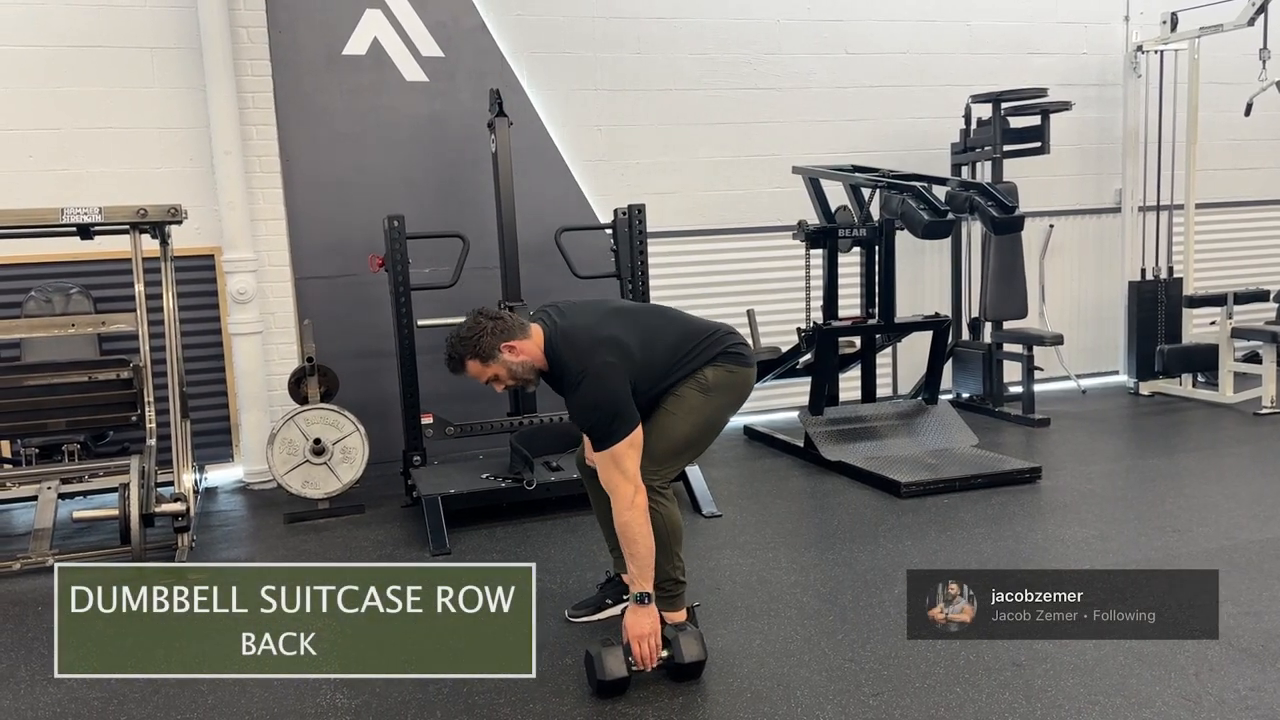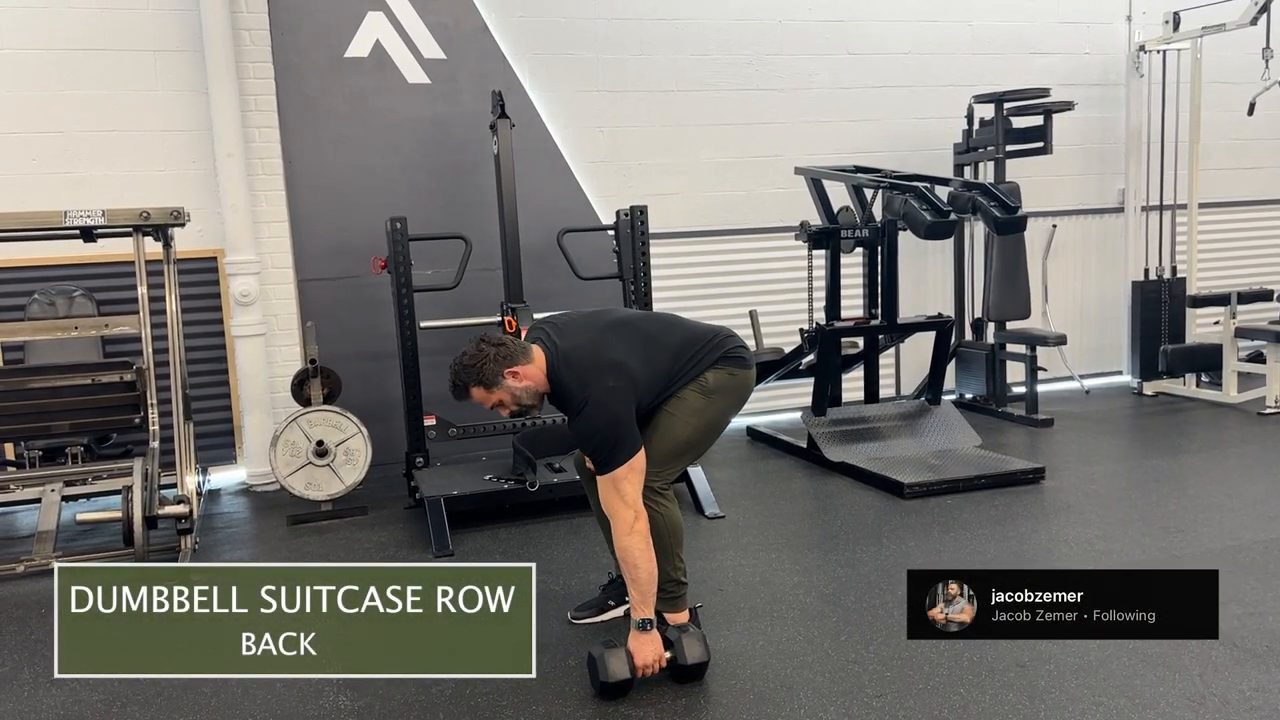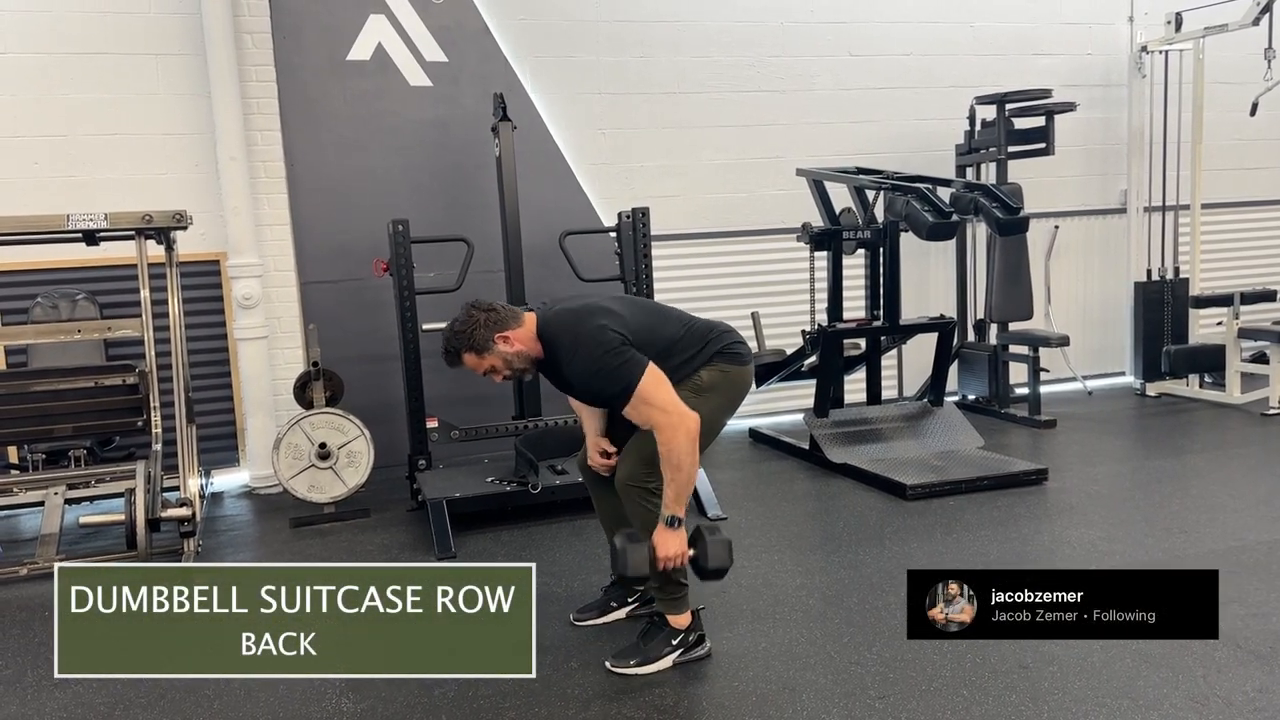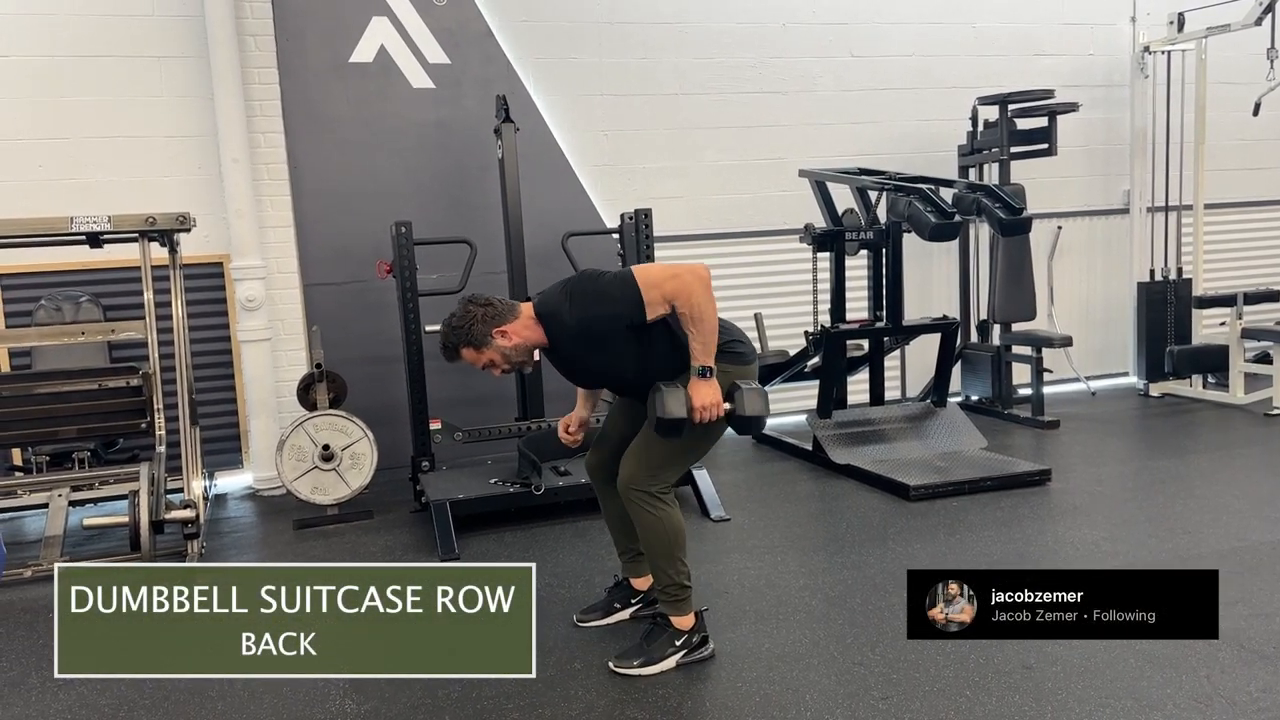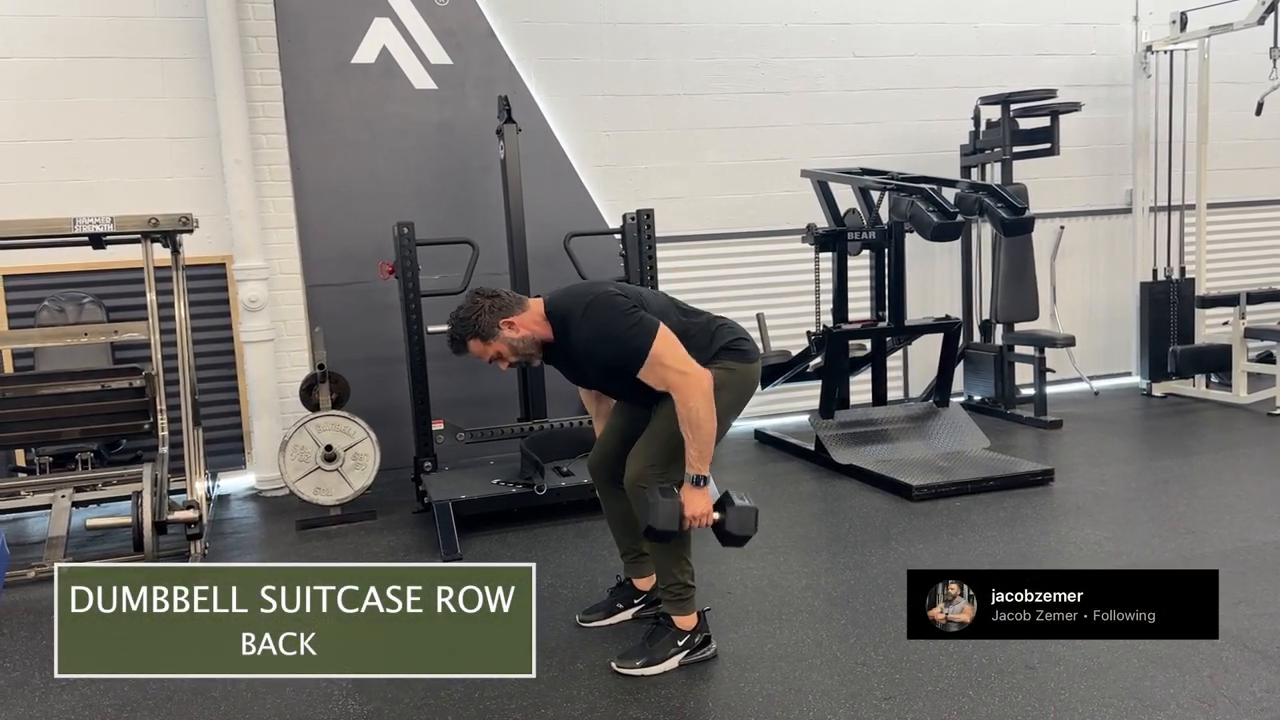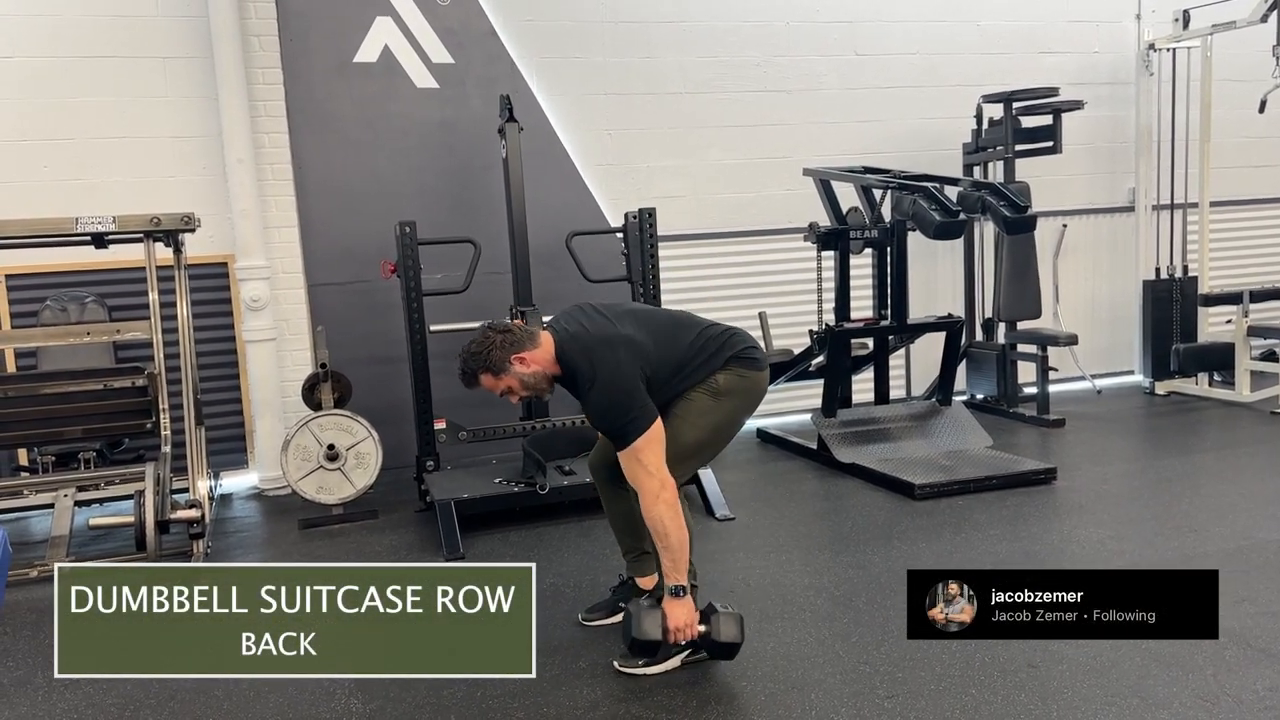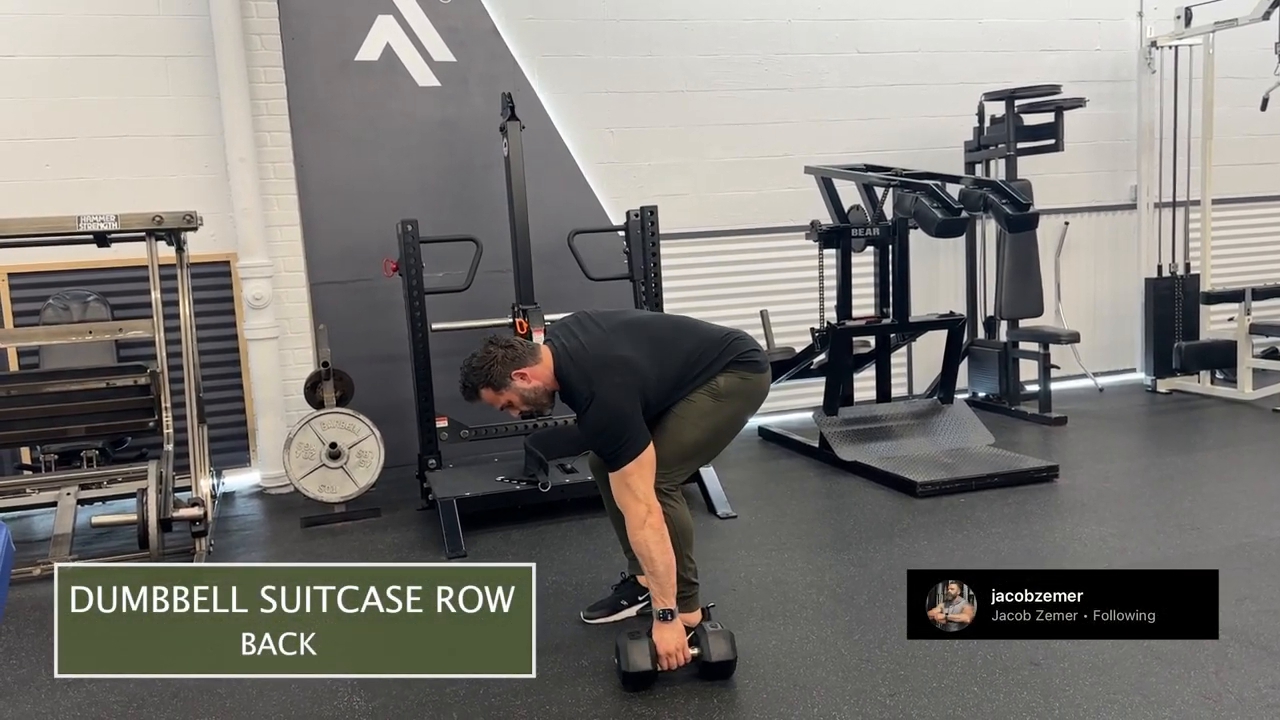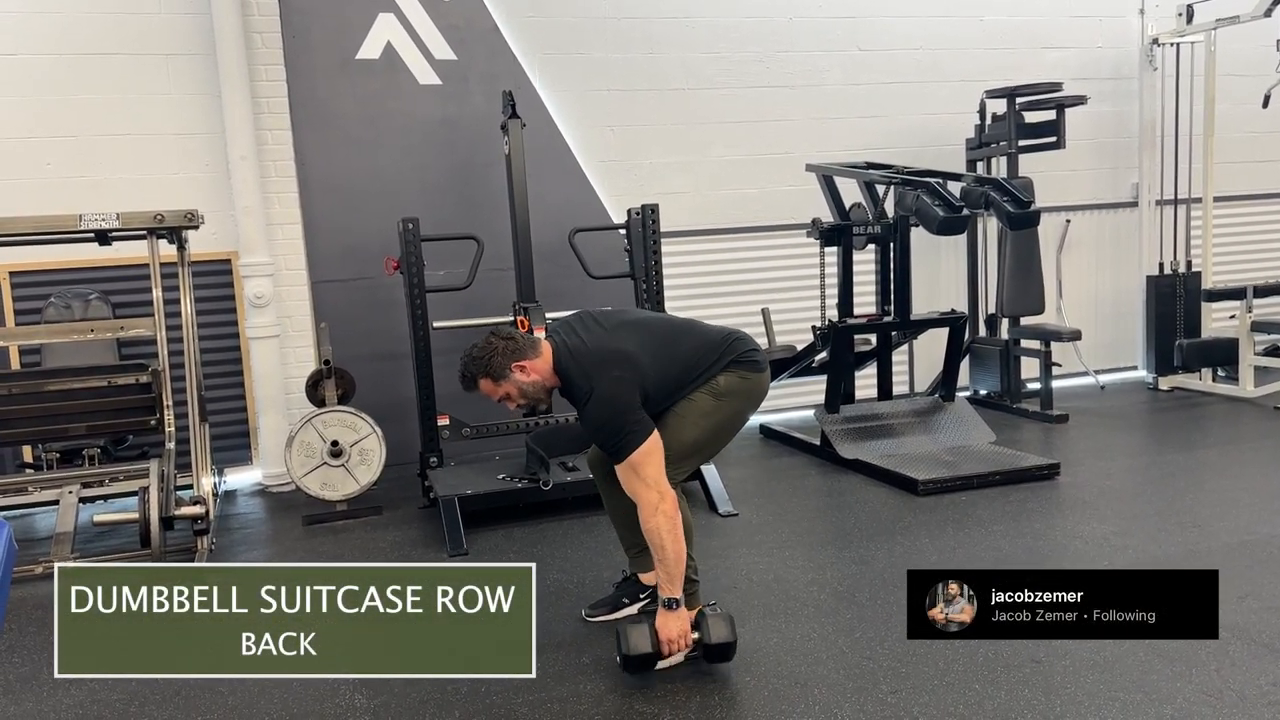
dt=0.4s
person 1, frame 1
left shoulder: (594, 373)
right shoulder: (542, 328)
left elbow: (629, 495)
left wrist: (642, 602)
right wrist: (593, 435)
left hip: (722, 368)
right hip: (678, 365)
left knee: (649, 476)
right knee: (592, 464)
left ankle: (674, 617)
right ankle: (627, 580)
person 1, frame 2
left shoulder: (597, 397)
right shoulder: (537, 344)
left elbow: (628, 519)
left wrist: (643, 627)
right wrist: (595, 446)
left hip: (722, 370)
right hip: (675, 364)
left knee: (647, 480)
right knee: (591, 465)
left ankle: (676, 618)
right ankle: (633, 585)
person 1, frame 3
left shoulder: (586, 346)
right shoulder: (541, 330)
left elbow: (680, 425)
right elbow: (580, 384)
left wrist: (672, 522)
right wrist: (594, 435)
left hip: (718, 367)
right hip: (666, 368)
left knee: (638, 475)
right knee: (594, 465)
left ankle: (680, 627)
right ankle: (636, 586)
person 1, frame 4
left shoulder: (582, 305)
right shoulder: (551, 333)
left elbow: (693, 279)
left wrist: (702, 373)
right wrist: (581, 412)
left hip: (720, 362)
left knee: (641, 480)
right knee: (603, 466)
left ankle: (684, 627)
right ankle: (640, 586)
person 1, frame 5
left shoulder: (595, 319)
right shoulder: (554, 337)
left elbow: (691, 380)
right elbow: (598, 387)
left wrist: (697, 482)
right wrist: (607, 444)
left hip: (725, 365)
left knee: (646, 479)
right knee: (605, 467)
left ankle: (686, 627)
right ankle: (643, 586)
person 1, frame 6
left shoulder: (605, 376)
right shoulder: (559, 338)
left elbow: (658, 489)
left wrist: (678, 593)
left hip: (734, 371)
right hip: (686, 373)
left knee: (644, 481)
right knee: (605, 466)
left ankle: (689, 632)
right ankle: (645, 585)
person 1, frame 7
left shoulder: (603, 397)
right shoulder: (557, 344)
left elbow: (642, 512)
left wrist: (666, 619)
left hip: (736, 372)
right hip: (695, 368)
left knee: (656, 478)
right knee: (605, 465)
left ankle: (688, 620)
right ankle: (644, 584)
person 1, frame 8
left shoulder: (603, 390)
right shoulder: (559, 342)
left elbow: (656, 500)
left wrist: (671, 608)
left hip: (736, 374)
right hip: (694, 369)
left knee: (651, 481)
right knee: (604, 463)
left ankle: (689, 614)
right ankle: (648, 580)
